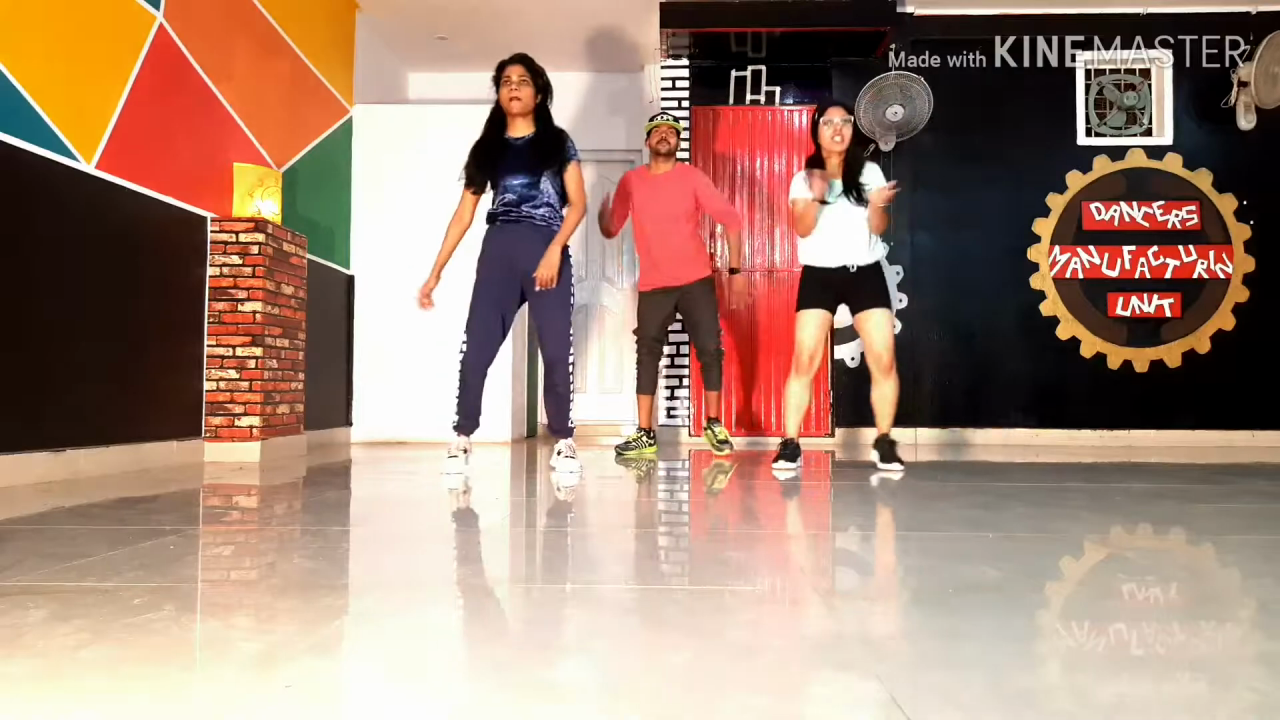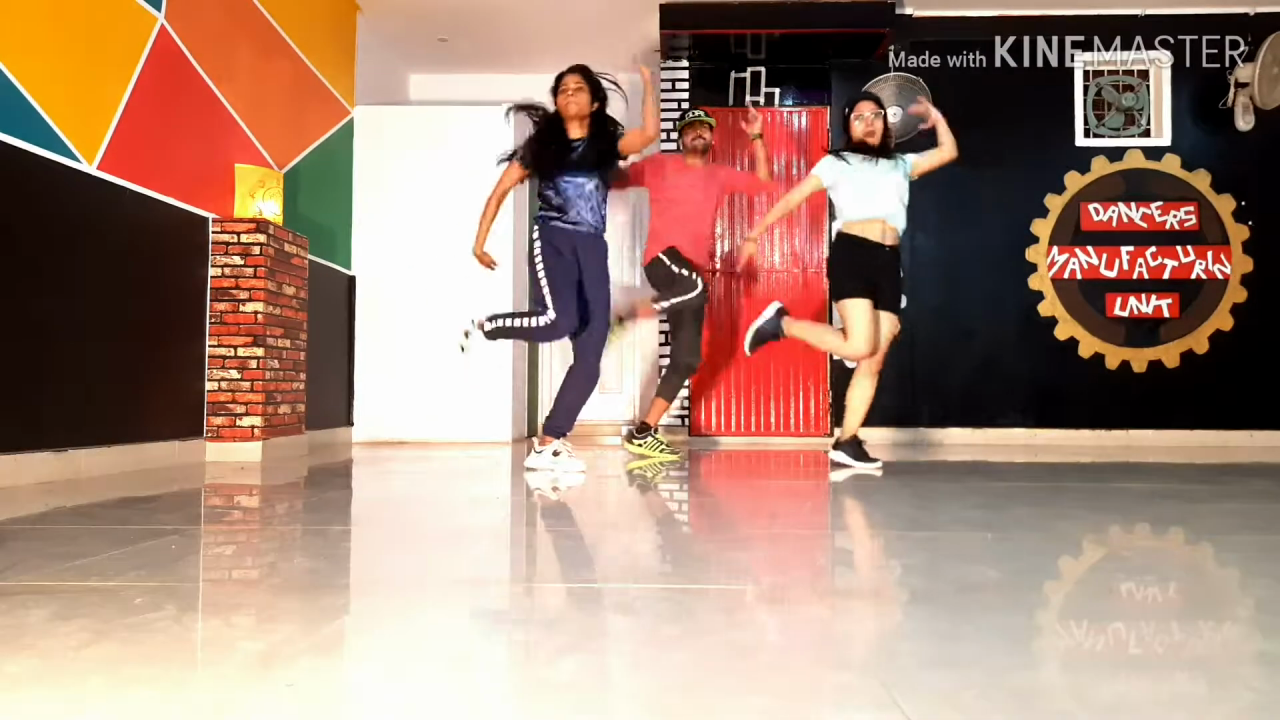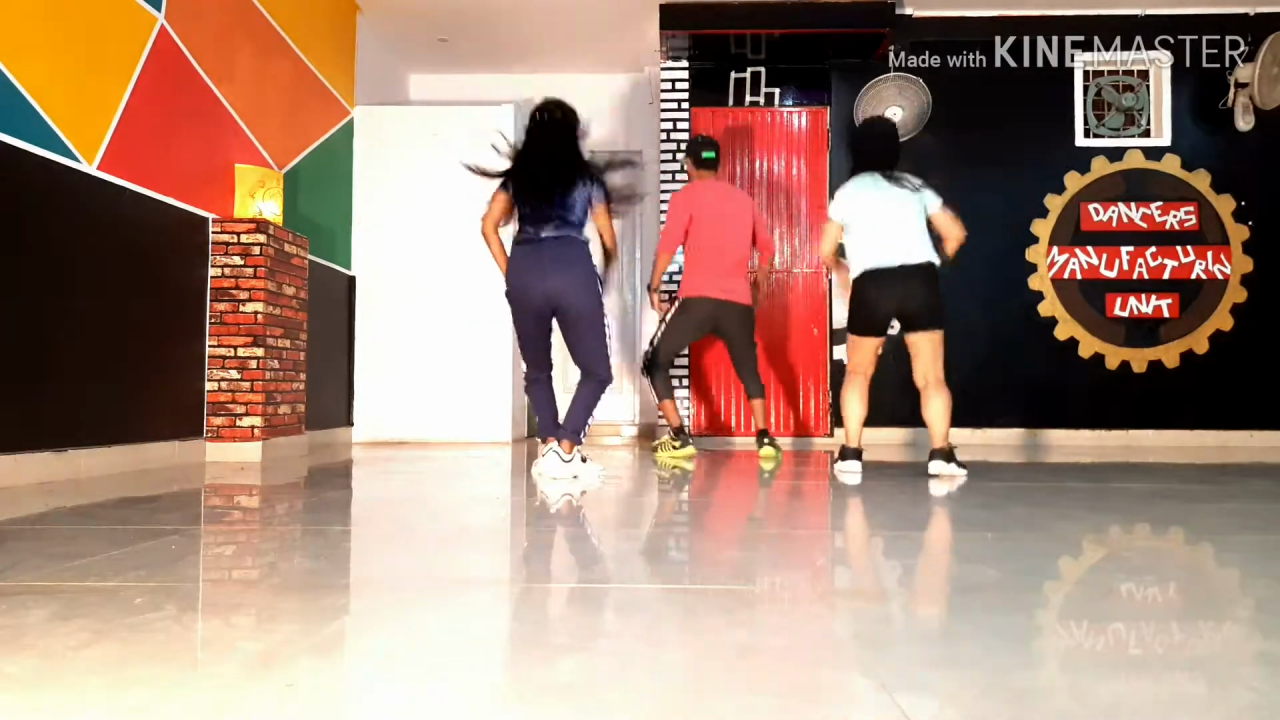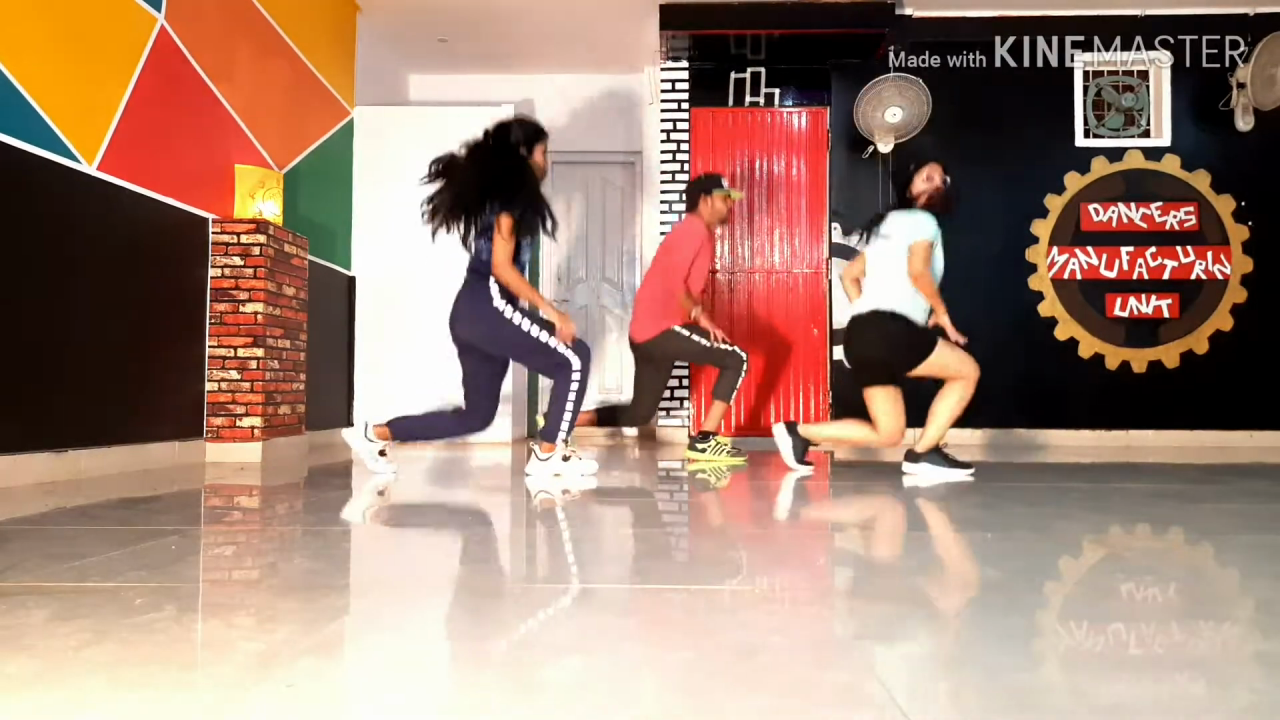
dt=1s
person 1, frame 1
left shoulder: (557, 142)
right shoulder: (487, 148)
left elbow: (578, 203)
right elbow: (464, 212)
left wrist: (555, 250)
right wrist: (435, 273)
left hip: (547, 249)
right hip: (499, 249)
left knee: (557, 350)
right knee: (477, 345)
left ankle: (564, 440)
right ankle: (463, 438)
person 1, frame 2
left shoulder: (608, 142)
right shoulder: (541, 145)
left elbow: (648, 135)
right elbow: (499, 191)
left wrist: (649, 90)
right wrist: (480, 240)
left hip: (592, 251)
right hip: (551, 242)
left knee: (591, 357)
right knee: (558, 318)
left ankle: (550, 443)
right ankle: (485, 328)
person 1, frame 3
left shoulder: (517, 177)
right shoulder: (587, 176)
left elbow: (489, 226)
right elbow: (608, 239)
left wrist: (511, 276)
right wrist: (601, 279)
left hip: (524, 272)
right hip: (573, 272)
left knee: (537, 371)
right knee: (596, 373)
left ankle: (549, 446)
right ankle: (567, 449)
person 1, frame 4
left shoulder: (493, 192)
right shoulder: (511, 197)
right elbow: (502, 265)
right wrist: (550, 310)
left hip: (470, 310)
right hip: (488, 305)
left knee: (477, 414)
right knee: (574, 359)
left ankle: (376, 434)
right ankle: (548, 452)
person 2, frame 1
left shoulder: (868, 172)
right shoulder: (803, 179)
left elbow: (879, 227)
right elbow: (802, 228)
left wrist: (880, 208)
right wrist: (814, 197)
left hip: (865, 274)
right hip: (819, 275)
left knee: (883, 361)
right knee: (804, 361)
left ankle: (884, 440)
right ankle: (790, 443)
person 2, frame 2
left shoulder: (898, 164)
right shoulder: (835, 163)
left elbow: (949, 151)
right elbow: (791, 199)
left wrist: (934, 114)
right wrist: (754, 235)
left hip: (888, 263)
right hip: (851, 255)
left knee: (874, 361)
right knee: (859, 348)
left ankle: (847, 441)
right ankle: (781, 323)
person 2, frame 3
left shoulder: (848, 192)
right shoulder: (915, 188)
left elbow: (825, 251)
right elbow: (955, 233)
left wrist: (847, 271)
left hip: (872, 287)
right hip: (920, 282)
left knee: (857, 375)
right knee: (931, 382)
left ankle: (851, 451)
right ankle: (941, 451)
person 2, frame 4
left shoulder: (889, 226)
right shoulder: (923, 220)
left elbow: (850, 276)
right elbow: (917, 269)
right wrist: (940, 310)
left hip: (861, 336)
right hip: (890, 330)
left knee: (888, 434)
right knee: (967, 372)
left ankle: (799, 433)
right ankle: (923, 452)
person 3, frame 1
left shoulder: (693, 178)
right shoulder: (631, 181)
left elbow: (729, 219)
right elbow: (611, 230)
left wrist: (735, 270)
right wrist: (605, 217)
left hip: (696, 280)
right hip: (653, 285)
left knee: (709, 349)
right knee: (647, 355)
left ankle: (715, 424)
right ankle: (645, 433)
person 3, frame 2
left shoulder: (720, 176)
right shoulder: (659, 165)
left elbow: (763, 181)
right elbow: (617, 179)
left wrist: (757, 137)
left hip: (696, 271)
right hip: (666, 257)
left knee: (687, 361)
right knee: (695, 289)
left ankle: (643, 432)
right ankle: (633, 313)
person 3, frame 3
left shoulder: (686, 197)
right shoulder: (745, 200)
left elbow: (668, 244)
right elbow: (766, 249)
left wrist: (654, 289)
left hip: (697, 298)
right hip: (738, 301)
left knee: (656, 364)
right knee: (748, 371)
left ankle: (678, 436)
right ankle: (763, 436)
person 3, frame 4
left shoulder: (694, 231)
right shoulder: (695, 230)
right elbow: (673, 285)
left wrist: (697, 316)
right wrist: (700, 315)
left hip: (646, 332)
right hip: (661, 329)
left knee: (641, 412)
right knee: (735, 360)
right ankle: (705, 439)
